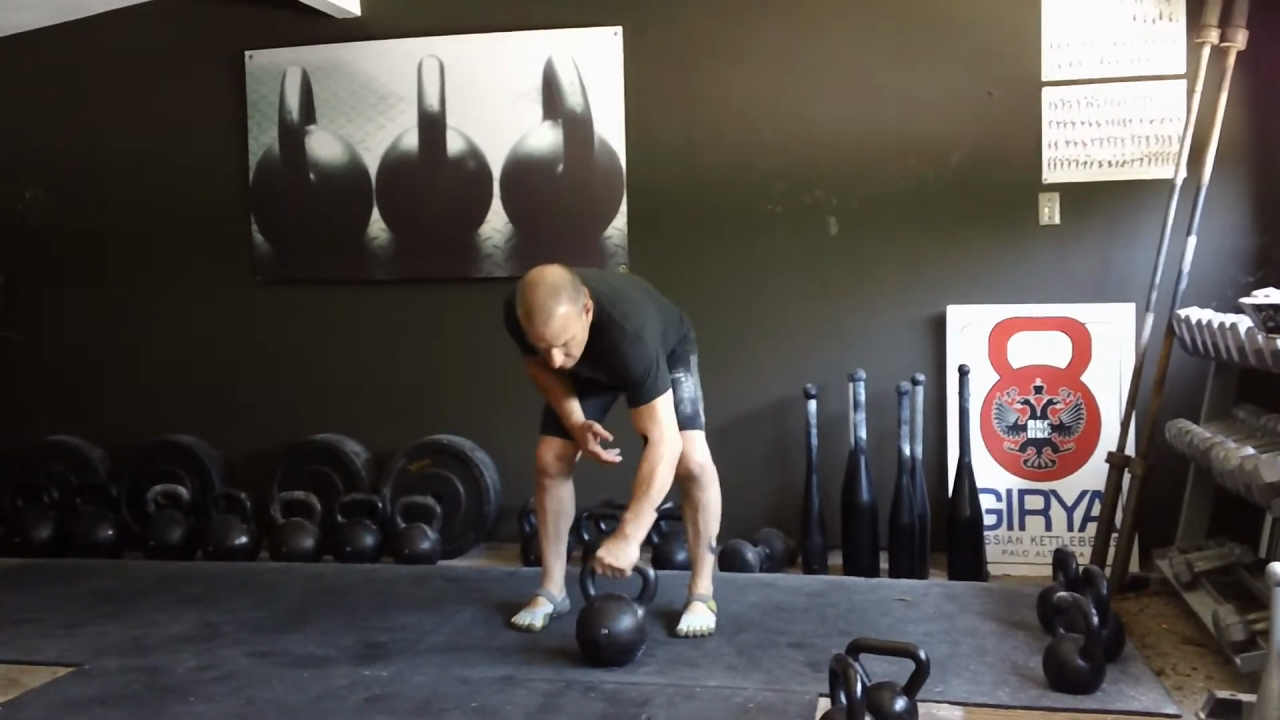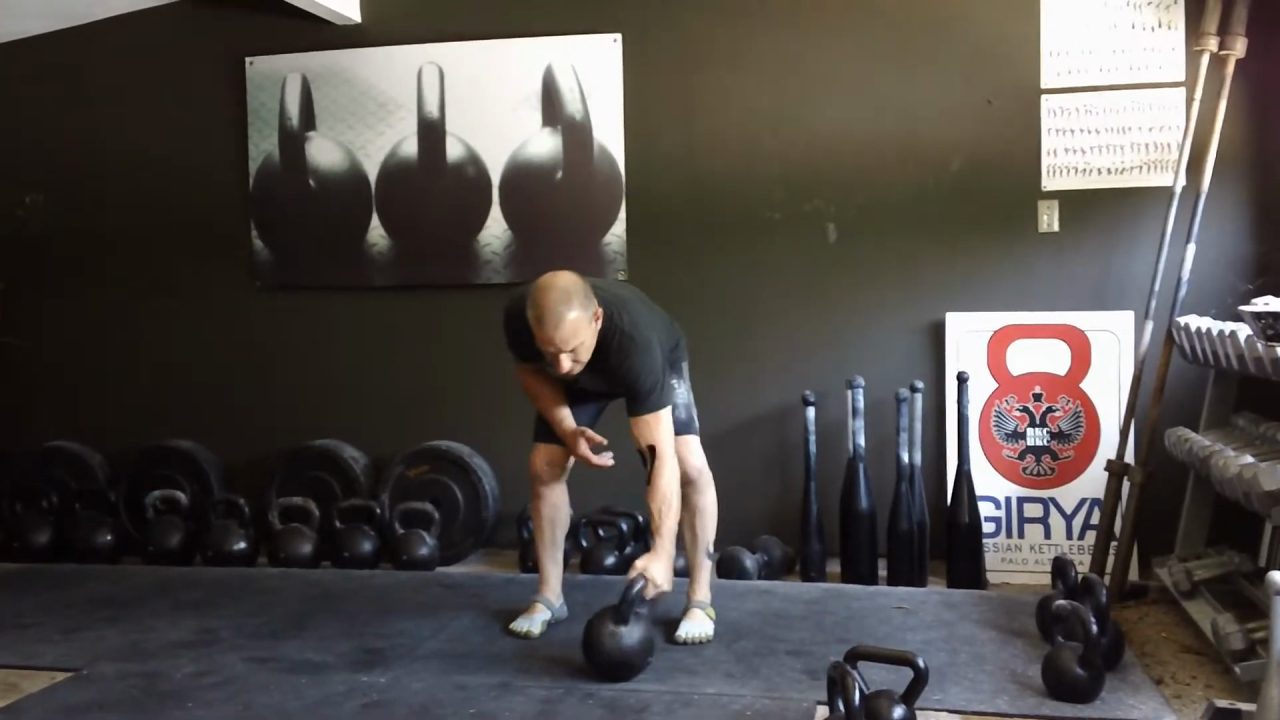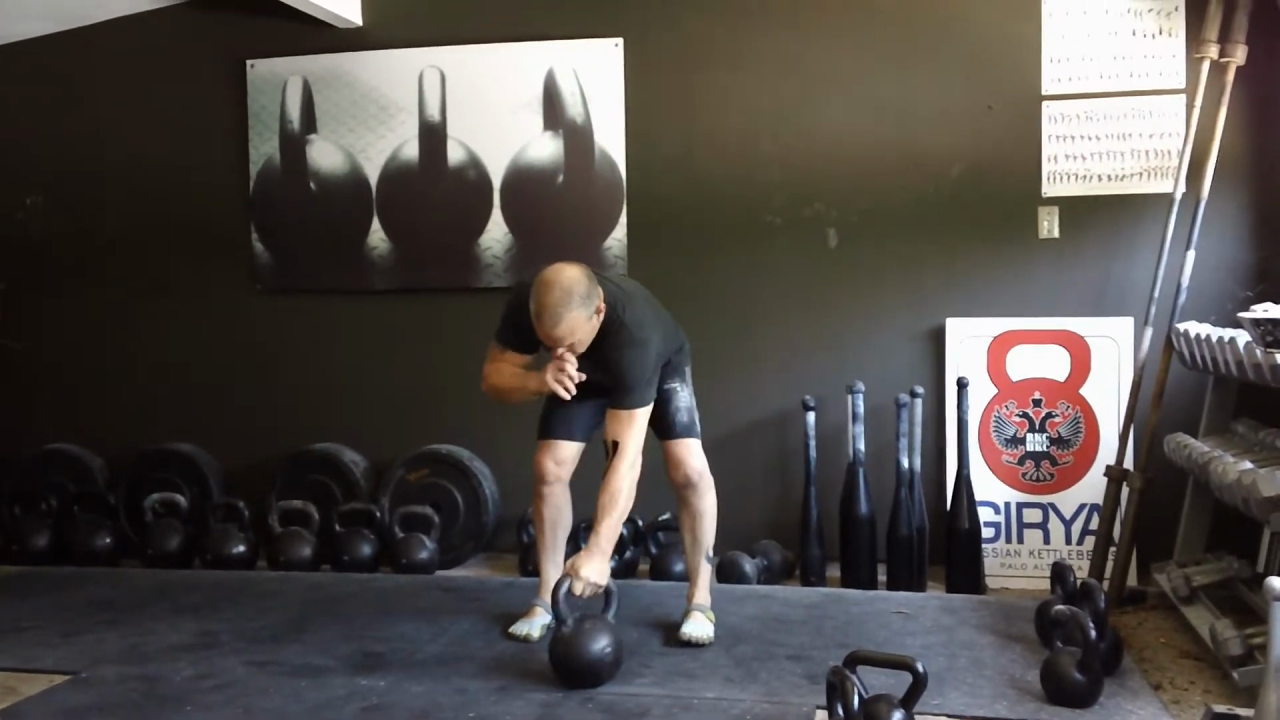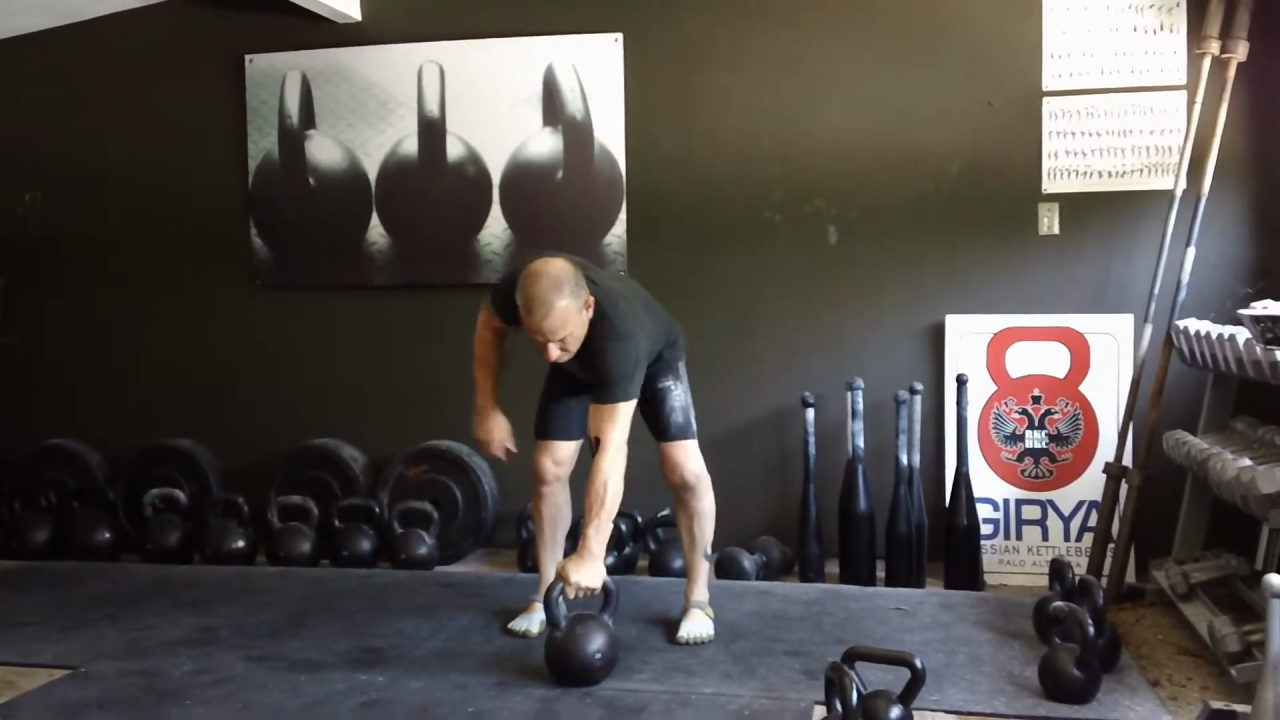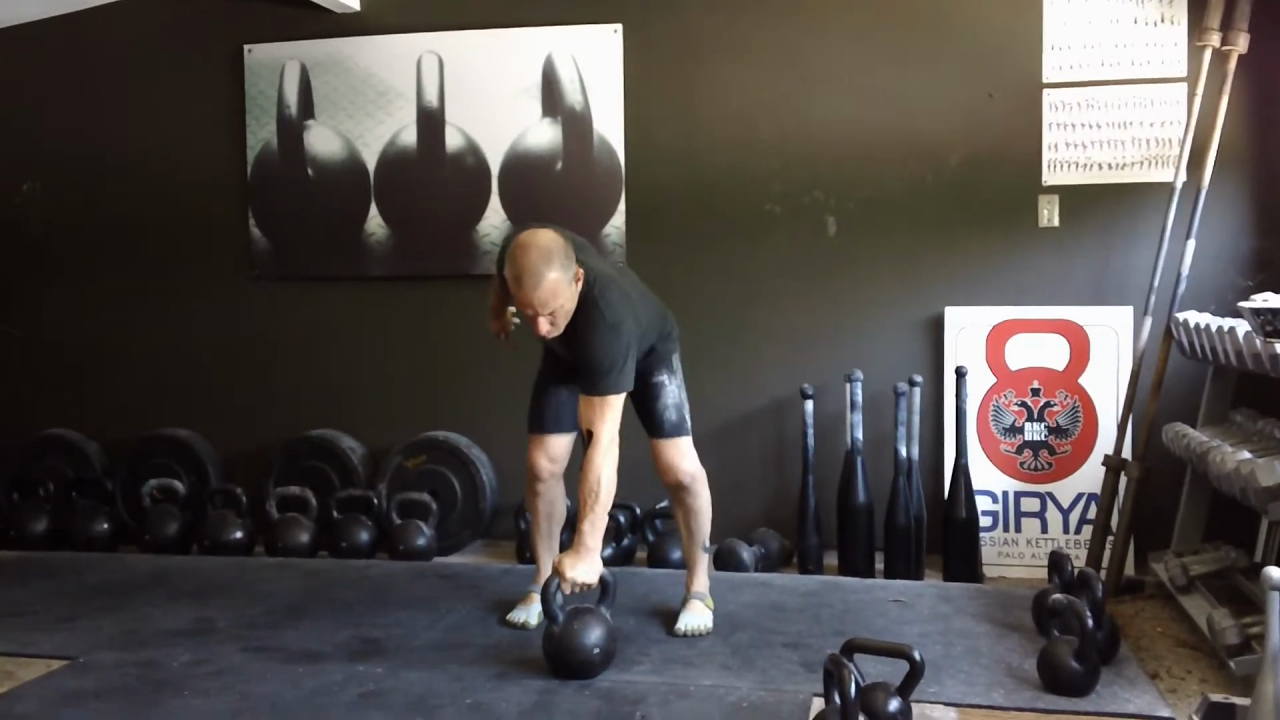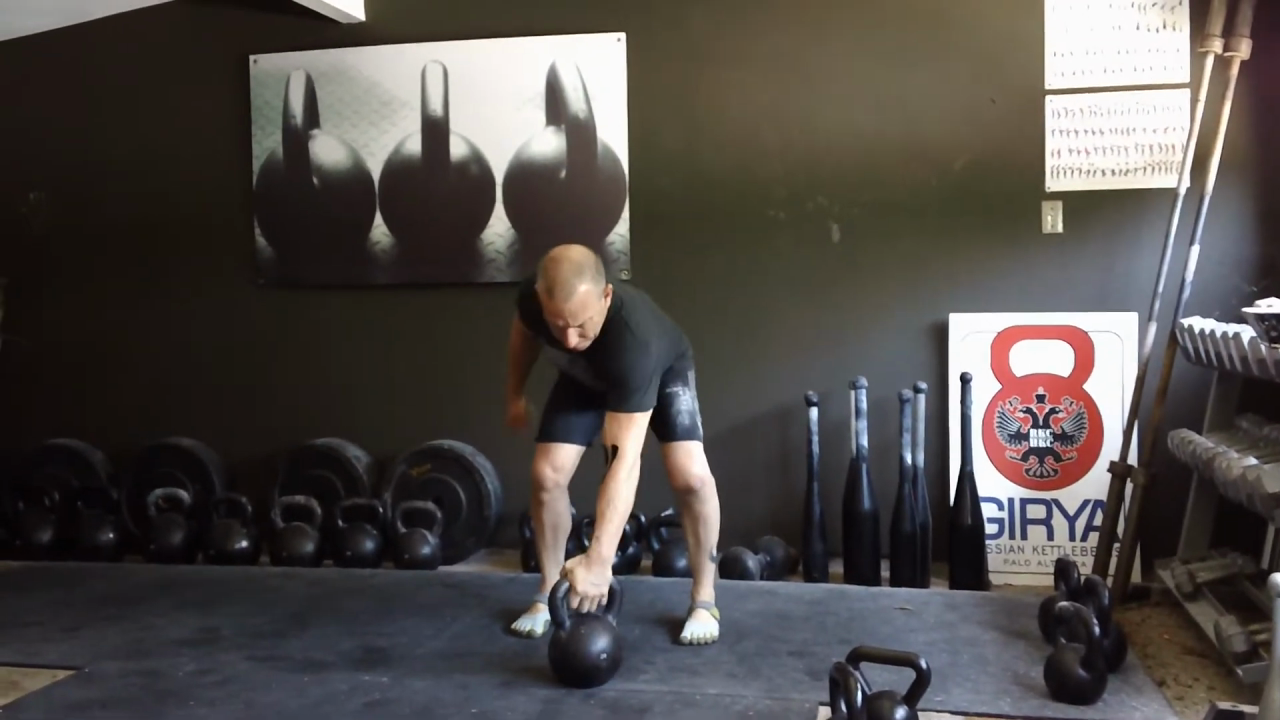
dt=0.4s
person 1, frame 1
left shoulder: (626, 331)
right shoulder: (519, 313)
left elbow: (665, 443)
right elbow: (539, 366)
left wrist: (628, 537)
right wrist: (575, 423)
left hip: (665, 349)
right hip: (589, 368)
left knee: (692, 462)
right knee: (550, 461)
left ankle: (702, 595)
right ankle: (552, 591)
person 1, frame 2
left shoulder: (636, 342)
right shoulder: (518, 317)
left elbow: (661, 456)
right elbow: (530, 372)
left wrist: (662, 553)
right wrist: (566, 430)
left hip: (660, 357)
right hip: (581, 380)
left knee: (690, 467)
right knee: (544, 468)
left ankle: (700, 601)
right ankle: (549, 597)
person 1, frame 3
left shoulder: (634, 335)
right shoulder: (525, 304)
left elbow: (626, 454)
right elbow: (494, 376)
left wrist: (598, 551)
right wrist: (540, 380)
left hip: (659, 361)
right hip: (581, 373)
left knee: (689, 470)
right knee: (549, 469)
left ankle: (699, 603)
right ankle: (546, 599)
person 1, frame 4
left shoulder: (620, 331)
right shoulder: (519, 288)
left elbow: (611, 449)
right elbow: (489, 323)
left wrist: (591, 553)
right wrist: (486, 408)
left hip: (653, 355)
right hip: (579, 367)
left knee: (686, 471)
right knee: (548, 468)
left ankle: (698, 601)
right ankle: (545, 595)
person 1, frame 5
left shoulder: (608, 319)
right shoulder: (520, 254)
left elbow: (603, 441)
left wrist: (587, 547)
right wrist: (497, 314)
left hip: (646, 347)
right hip: (568, 353)
left knee: (680, 470)
right knee: (542, 464)
left ankle: (698, 590)
right ankle: (543, 584)
person 1, frame 6
left shoulder: (635, 339)
right shoulder: (534, 298)
left elbow: (625, 458)
right elbow: (524, 331)
left wrist: (599, 559)
right wrist: (515, 394)
left hip: (662, 369)
right hip: (584, 378)
left knee: (691, 475)
right knee: (547, 474)
left ankle: (704, 600)
right ankle: (548, 594)
